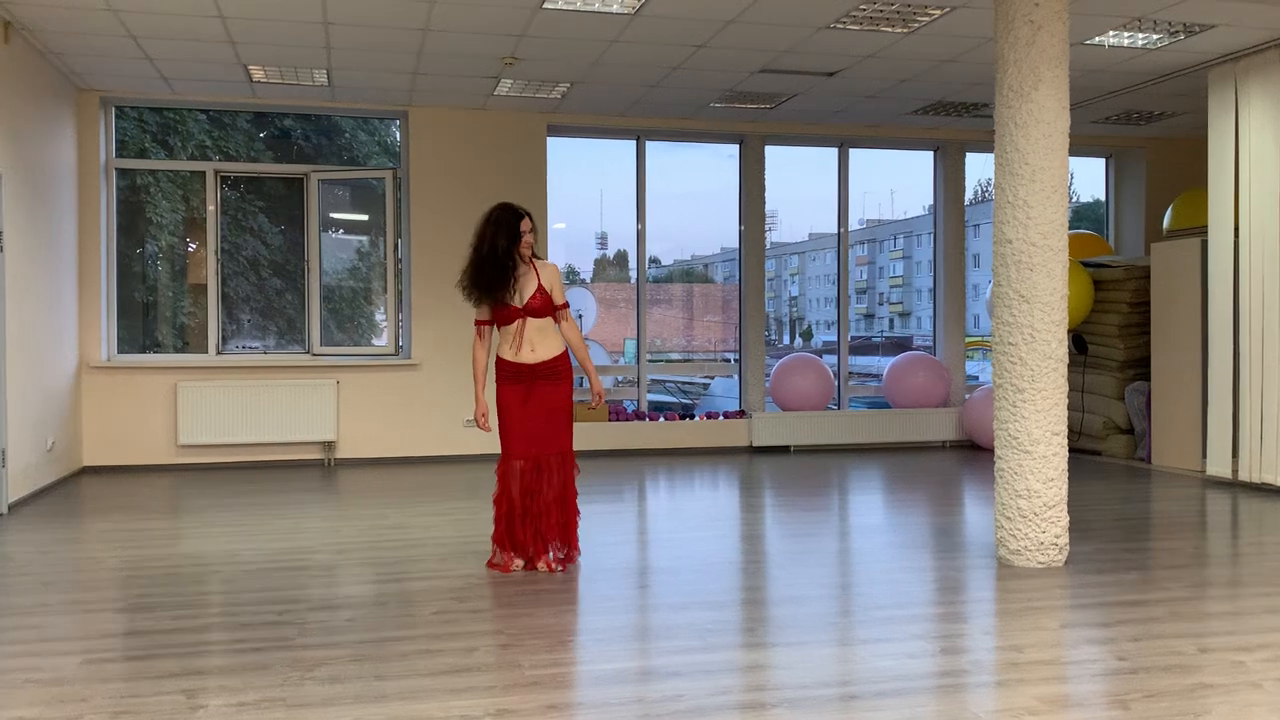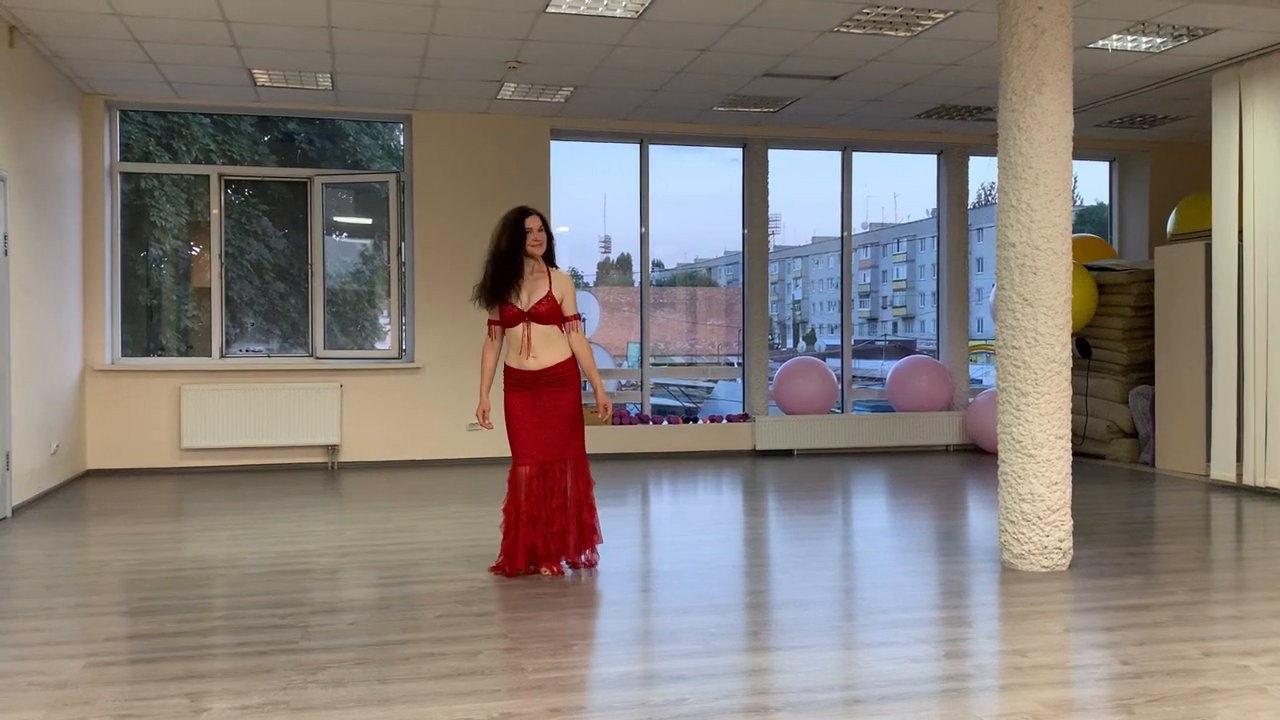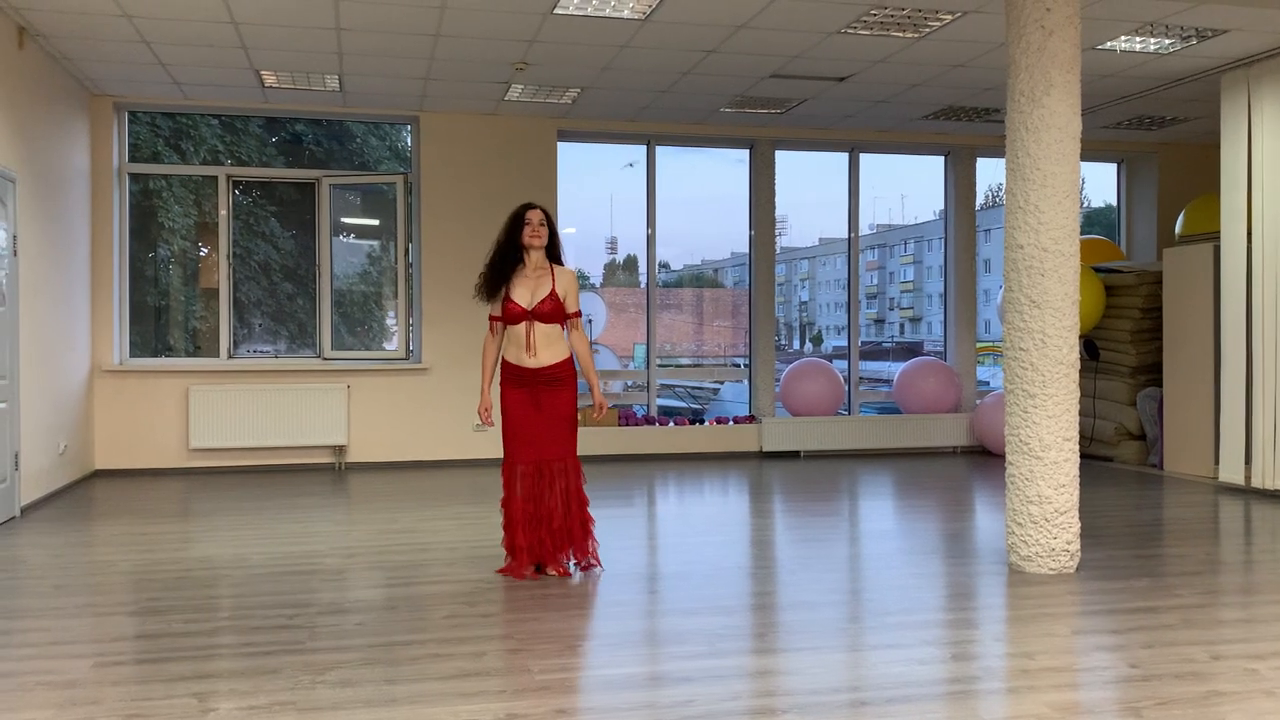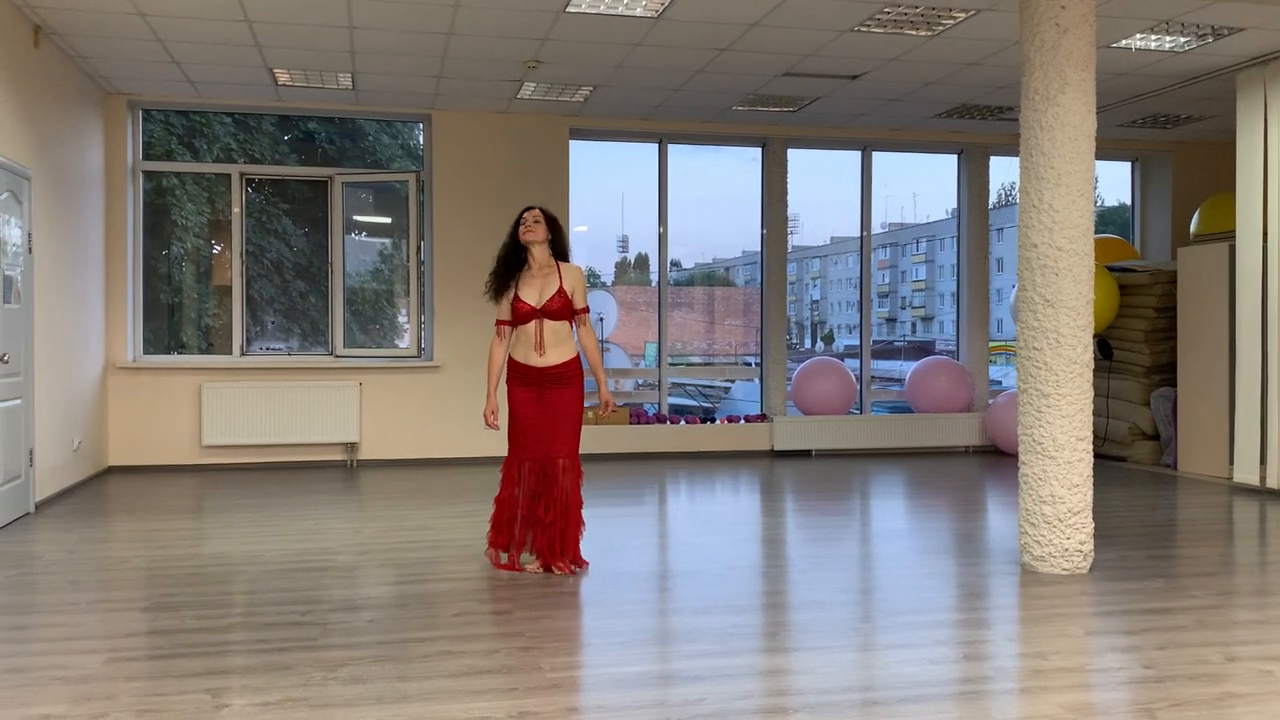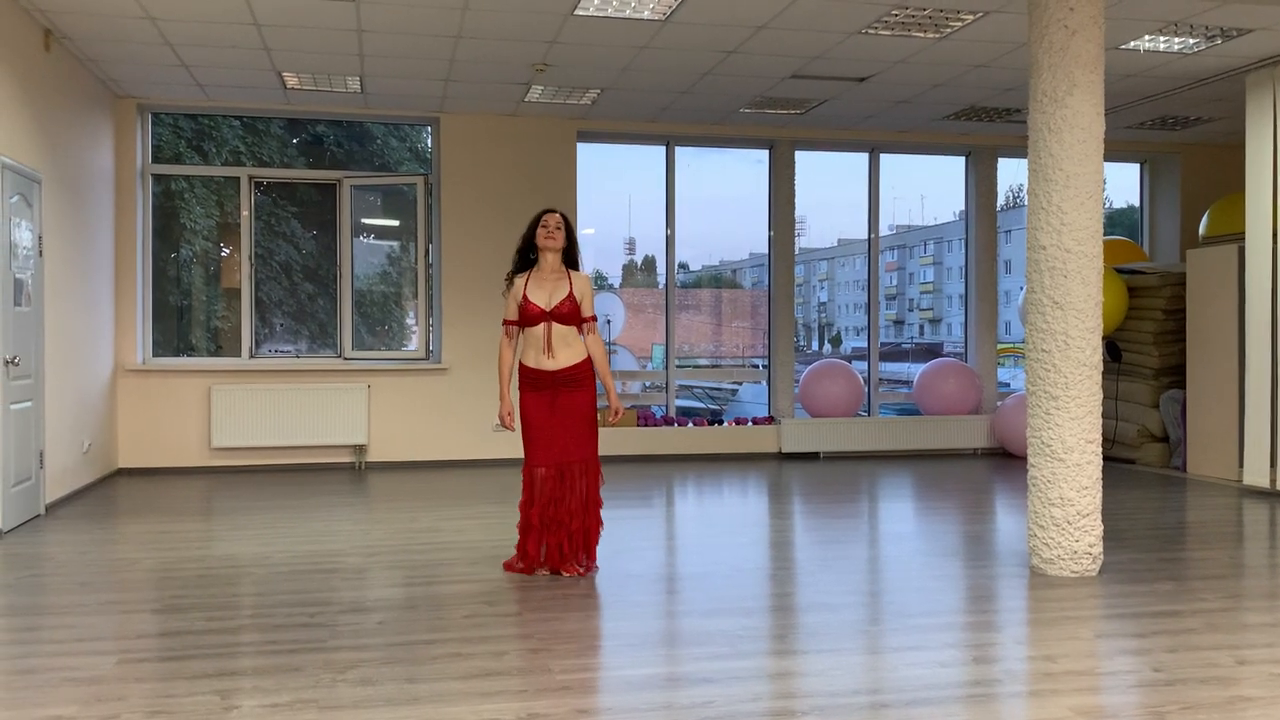
dt=0.5s
person 1, frame 1
left shoulder: (548, 272)
right shoulder: (489, 282)
left elbow: (568, 325)
right elbow: (481, 341)
left wrist: (592, 374)
right wrist: (479, 397)
left hip: (554, 374)
right hip: (512, 380)
left knee: (552, 458)
right knee: (517, 460)
left ankle: (544, 547)
right ankle: (513, 548)
person 1, frame 2
left shoulder: (560, 282)
right shoulder: (502, 284)
left elbow: (576, 336)
right elbow: (492, 342)
left wrist: (598, 388)
right wrist: (483, 395)
left hip: (561, 382)
right hip: (519, 387)
left knee: (559, 464)
right knee: (526, 468)
left ankle: (552, 552)
right ankle: (521, 552)
person 1, frame 3
left shoulder: (565, 278)
right shoulder: (504, 280)
left elbow: (576, 334)
right elbow: (494, 337)
left wrist: (595, 386)
right wrist: (485, 391)
left hip: (558, 381)
right hip: (516, 383)
left knee: (558, 463)
right knee: (521, 465)
left ankle: (555, 553)
right ankle: (526, 553)
person 1, frame 4
left shoulder: (572, 275)
right shoulder: (510, 281)
left elbow: (585, 331)
right elbow: (500, 339)
left wrist: (602, 383)
right wrist: (491, 395)
left hip: (565, 380)
right hip: (523, 382)
left knee: (562, 461)
right knee: (527, 462)
left ankle: (560, 552)
right ankle: (532, 549)
person 1, frame 5
left shoulder: (580, 282)
right shoulder: (518, 284)
left elbow: (592, 338)
right elbow: (508, 342)
left wrist: (611, 391)
right wrist: (504, 397)
left hip: (576, 383)
right hip: (534, 386)
left knee: (576, 466)
right knee: (541, 467)
left ankle: (570, 555)
right ankle: (540, 554)
